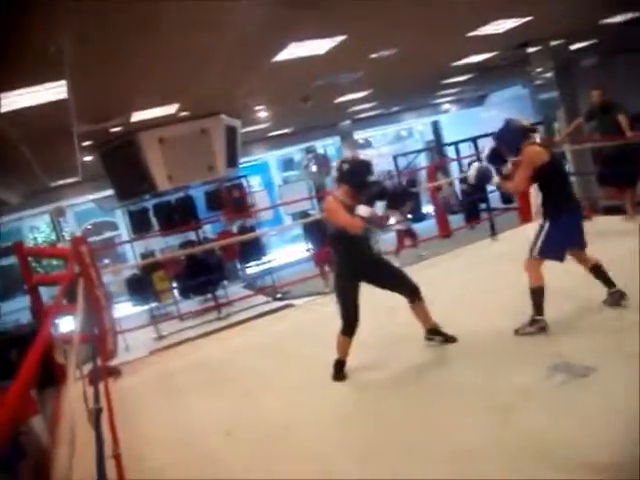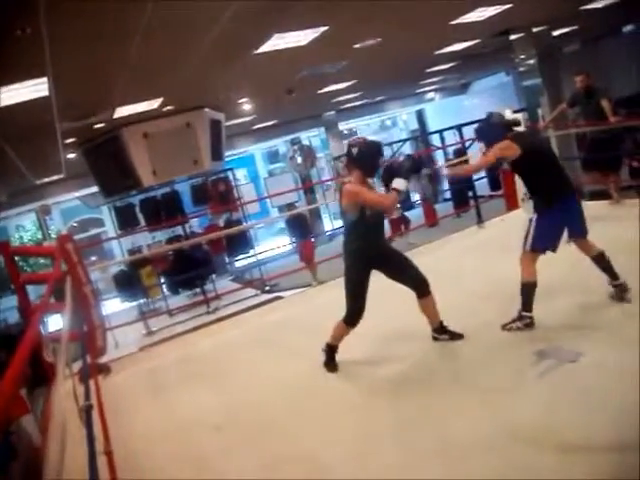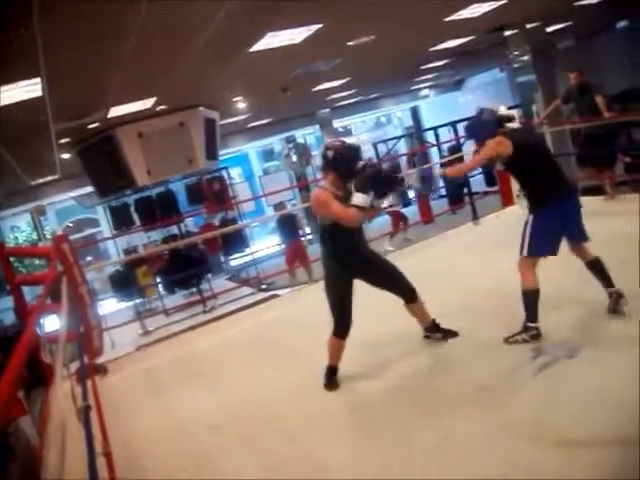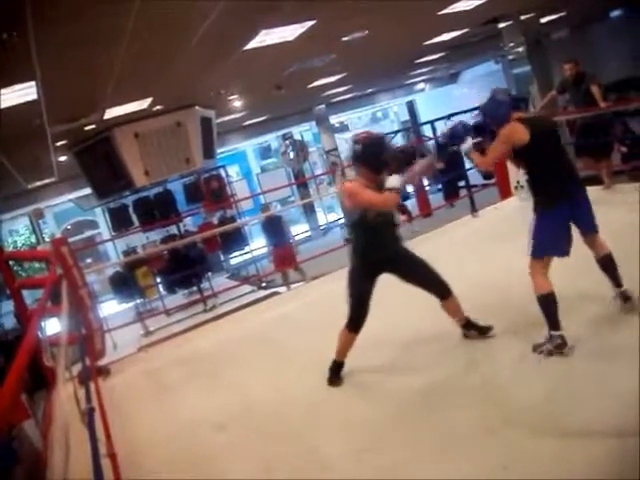
dt=0.4s
person 1, frame 1
left shoulder: (356, 200)
right shoulder: (331, 203)
left elbow: (380, 223)
right elbow: (355, 228)
right wrist: (367, 202)
left hip: (369, 260)
right hip: (347, 270)
left knee: (412, 289)
right knee: (350, 323)
left ankle: (432, 330)
right ankle: (339, 364)
person 1, frame 2
left shoulder: (364, 184)
right shoulder: (351, 189)
left elbow: (386, 204)
right elbow: (389, 204)
left wrist: (398, 179)
right wrist: (401, 177)
left hip: (380, 248)
right hip: (358, 256)
left knee: (421, 284)
right knee: (354, 313)
left ankle: (438, 330)
right ankle: (330, 349)
person 1, frame 3
left shoulder: (345, 188)
right shoulder: (320, 195)
left elbow: (367, 214)
right elbow: (352, 219)
left wrist: (381, 190)
right wrist: (362, 187)
left hip: (362, 255)
right hip: (338, 266)
left knee: (407, 290)
right knee: (342, 324)
left ankle: (431, 328)
right ankle: (331, 370)
person 1, frame 4
left shoulder: (377, 178)
right shoulder: (351, 188)
left elbow: (410, 176)
right elbow: (387, 203)
right wrist: (396, 173)
left hip: (392, 249)
right hip: (365, 260)
left knee: (441, 287)
right knee: (356, 319)
left ankle: (467, 326)
right ankle: (337, 365)
person 2, frame 1
left shoulder: (531, 152)
right shoulder: (535, 150)
left elbow: (518, 187)
right elbow: (530, 179)
left wrist: (493, 178)
right wrist: (508, 172)
left hip: (558, 214)
right hip: (570, 209)
left knee: (532, 264)
right knee: (580, 255)
left ankle: (538, 319)
right ankle: (614, 292)
person 2, frame 2
left shoulder: (505, 146)
right shoulder: (531, 138)
left elbow: (475, 167)
left wrist: (444, 172)
right wrist: (509, 165)
left hip: (548, 205)
right hip: (567, 197)
left knee: (527, 259)
right knee: (583, 241)
left ankle: (526, 316)
right ankle: (618, 285)
person 2, frame 3
left shoulder: (498, 143)
right shoulder: (526, 133)
left elbow: (467, 168)
right wrist: (504, 165)
left hip: (544, 205)
right hip: (566, 195)
left knee: (526, 265)
right knee: (579, 247)
left ankle: (531, 327)
right ankle: (613, 292)
person 2, frame 4
left shoulder: (511, 129)
right shoulder: (544, 121)
left elbow: (485, 165)
left wrist: (467, 146)
right wrist: (497, 146)
left hip: (549, 202)
right hip: (573, 190)
left knee: (538, 269)
right knee: (593, 238)
left ankle: (556, 336)
right ankle: (621, 291)
person 3, frame 1
left shoulder: (615, 107)
right shoulder: (593, 110)
left elbow: (622, 118)
right elbow: (578, 122)
left wrist: (628, 132)
right wrist: (562, 137)
left hip: (621, 148)
right hip: (607, 150)
left knee: (627, 181)
right knee: (603, 180)
left ankle: (630, 207)
person 3, frame 2
left shoulder: (597, 92)
right shoulder: (577, 95)
left elbow: (605, 103)
right elbow: (562, 107)
left wrist: (611, 117)
right wrist: (547, 122)
left hip: (607, 135)
right hip: (592, 136)
left knee: (612, 166)
right knee: (588, 167)
left ankle: (615, 192)
right ankle: (612, 187)
person 3, frame 3
left shoulder: (592, 87)
right shoulder: (570, 91)
left elbow: (599, 98)
right elbow: (557, 103)
left wrist: (605, 112)
right wrist: (542, 118)
left hip: (602, 130)
right hip: (586, 131)
left knee: (606, 162)
right knee: (583, 162)
left ankle: (610, 187)
right ankle: (607, 182)
person 3, frame 4
left shoulder: (587, 77)
right shoulder: (565, 82)
left elbow: (594, 88)
right elbow: (553, 94)
left wrist: (601, 102)
right wrist: (539, 108)
left hip: (598, 119)
right hip: (582, 121)
left knee: (603, 151)
right knee: (581, 151)
left ankle: (607, 177)
right ankle: (604, 172)
